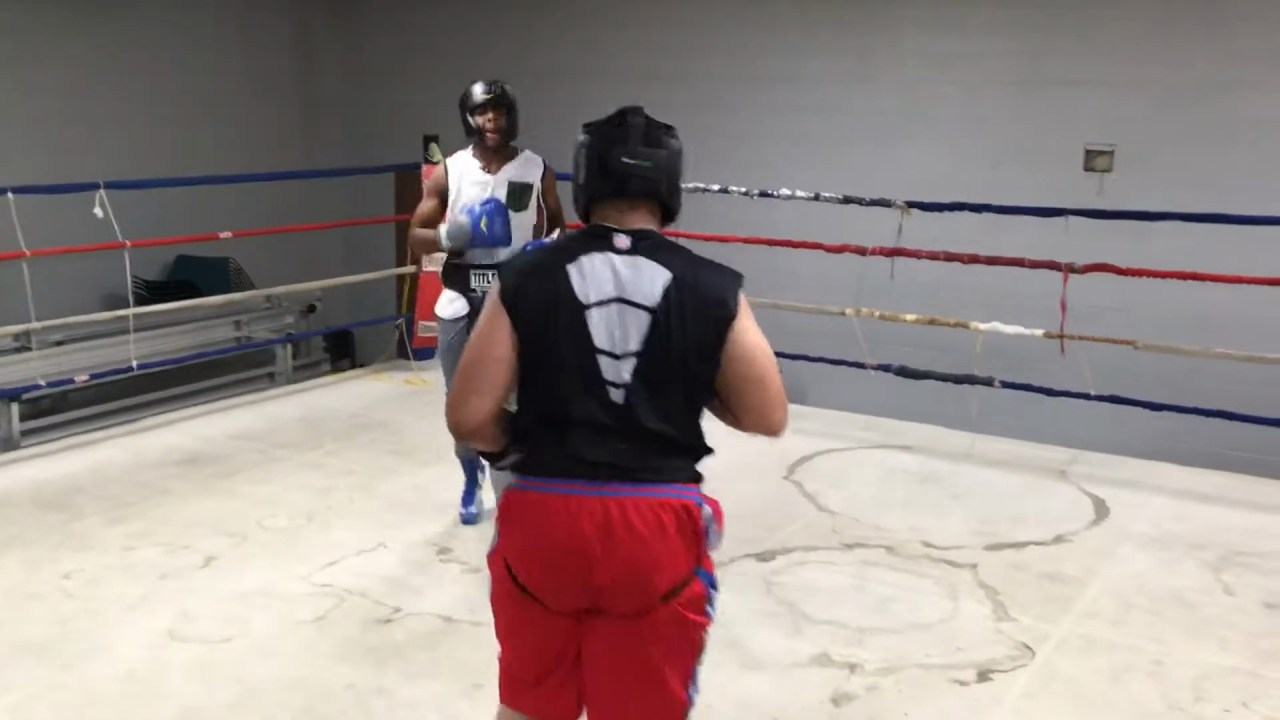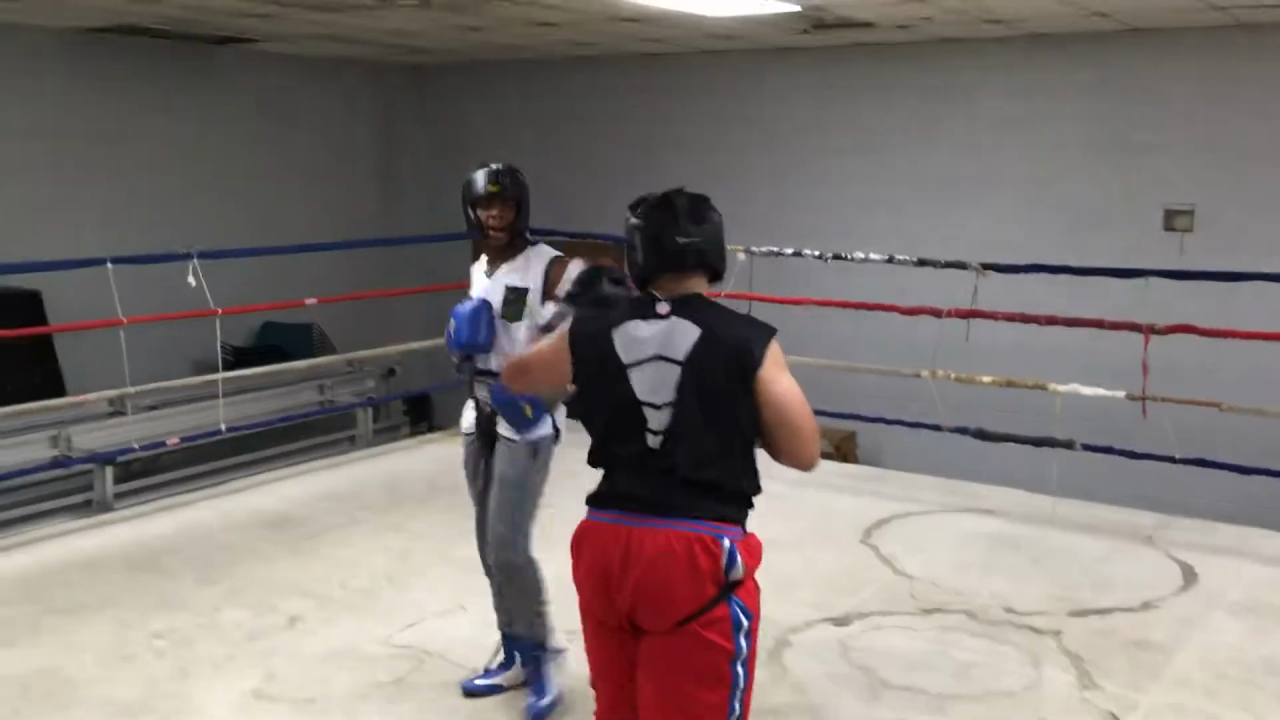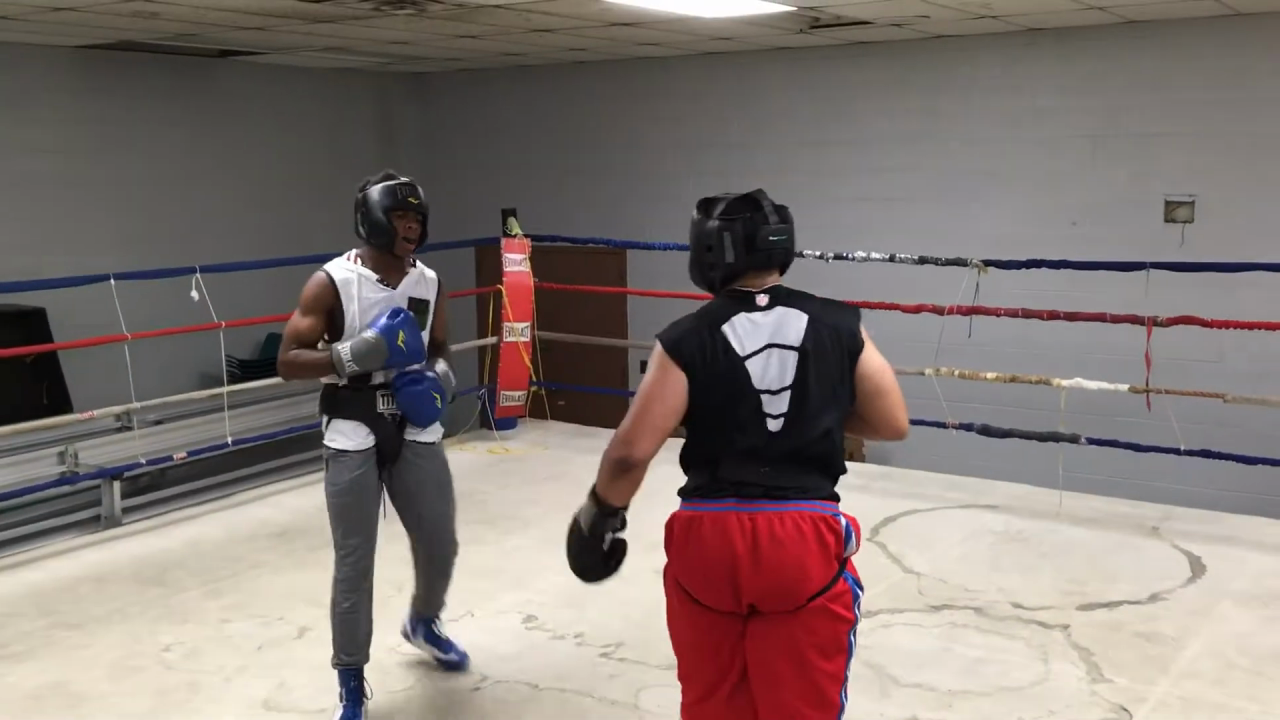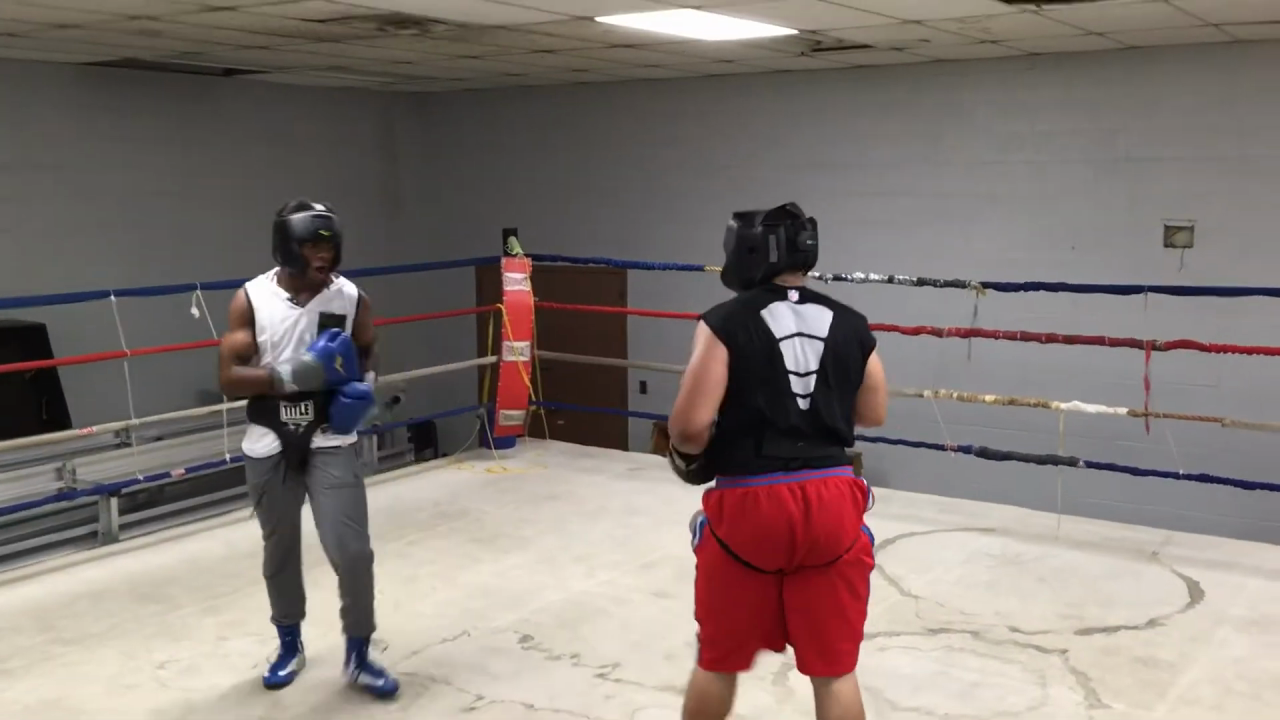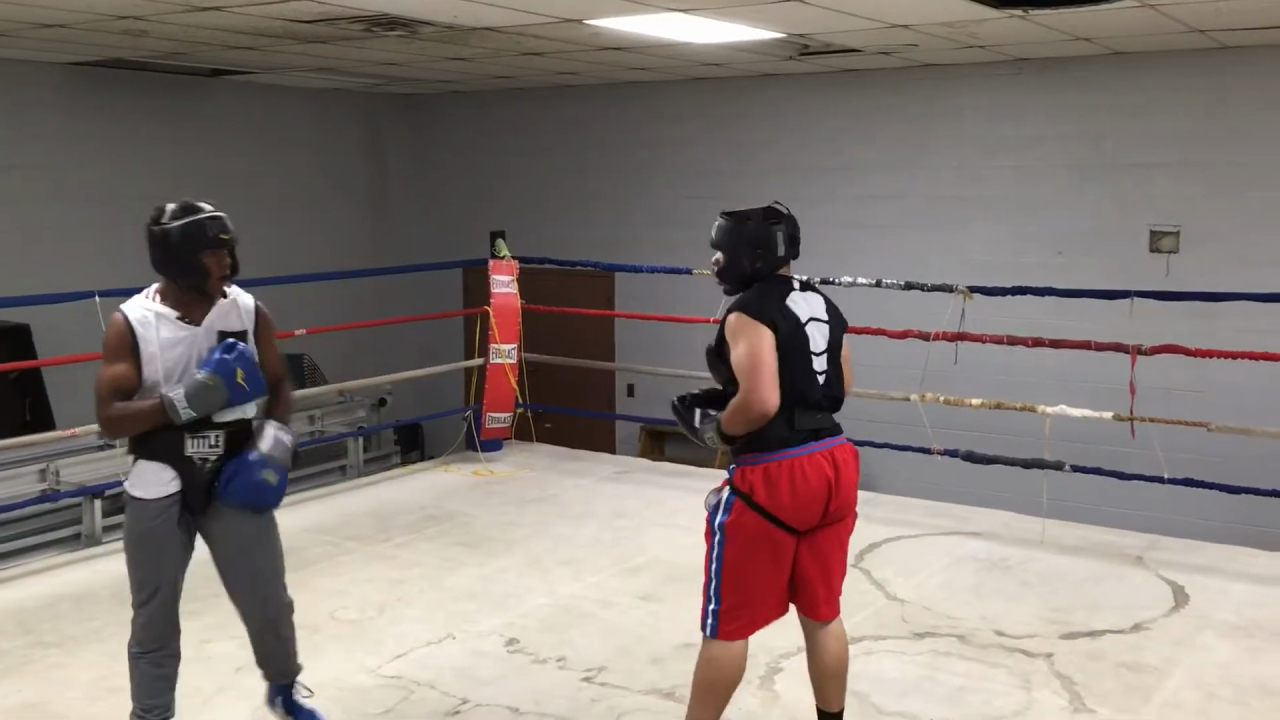
dt=1s
person 1, frame 1
left shoulder: (526, 277)
right shoulder: (712, 288)
left elbow: (468, 415)
right elbow: (768, 416)
left hip: (544, 517)
right hip: (660, 524)
person 1, frame 2
left shoulder: (592, 333)
right shoulder: (747, 341)
left elbow: (514, 375)
right elbow: (803, 454)
left hip: (607, 543)
right hip: (700, 556)
person 1, frame 3
left shoulder: (686, 341)
right shoulder: (839, 326)
left elbow: (632, 450)
right elbow: (892, 424)
left wrist: (599, 511)
left hip: (707, 537)
right hip: (805, 540)
person 1, frame 4
left shoulder: (725, 323)
right shoulder: (849, 325)
left elbow: (691, 424)
right elbow: (872, 416)
left wrist: (688, 452)
left hip: (748, 505)
right hip: (830, 502)
left knee: (719, 658)
right knee: (834, 667)
person 1, frame 5
left shoulder: (750, 311)
right shoulder: (822, 305)
left elbow: (760, 404)
left wrist: (713, 428)
left hip: (772, 477)
right hip: (832, 466)
left knee: (728, 624)
right knee: (822, 614)
person 2, frame 1
left shoulder: (536, 169)
right shoulder: (449, 173)
left elbow: (560, 223)
right elbow: (416, 238)
right wrist: (456, 233)
right hip: (462, 299)
right ankle: (472, 474)
person 2, frame 2
left shoulder: (549, 266)
right shoulder: (479, 270)
left wrist: (547, 388)
right wrist: (461, 334)
left hip: (527, 422)
right hip: (480, 417)
left knee: (507, 547)
right knee: (491, 547)
left ankle: (539, 662)
right ankle: (516, 656)
person 2, frame 3
left shoulder: (429, 283)
right shoulder: (331, 282)
right elbow: (288, 361)
left wrist: (440, 379)
right wrist: (355, 354)
left hip: (417, 431)
right hip: (353, 434)
left knee: (438, 542)
right knee: (354, 561)
left ankle: (424, 626)
person 2, frame 4
left shoulder: (351, 296)
right shoulder: (252, 298)
left elbow: (367, 352)
right elbow: (230, 376)
left wrist: (363, 385)
right wrist: (292, 374)
left hip: (331, 437)
right hip: (269, 440)
left knee: (351, 551)
right knee: (280, 547)
left ankle: (359, 653)
right ankle: (290, 644)
person 2, frame 5
left shoulder: (248, 309)
right shoulder: (129, 321)
left elbow: (278, 388)
right elbow: (111, 421)
left wrist: (274, 440)
right wrist: (186, 400)
left hip: (236, 474)
right hip: (159, 482)
left knee: (269, 605)
right knee: (154, 624)
